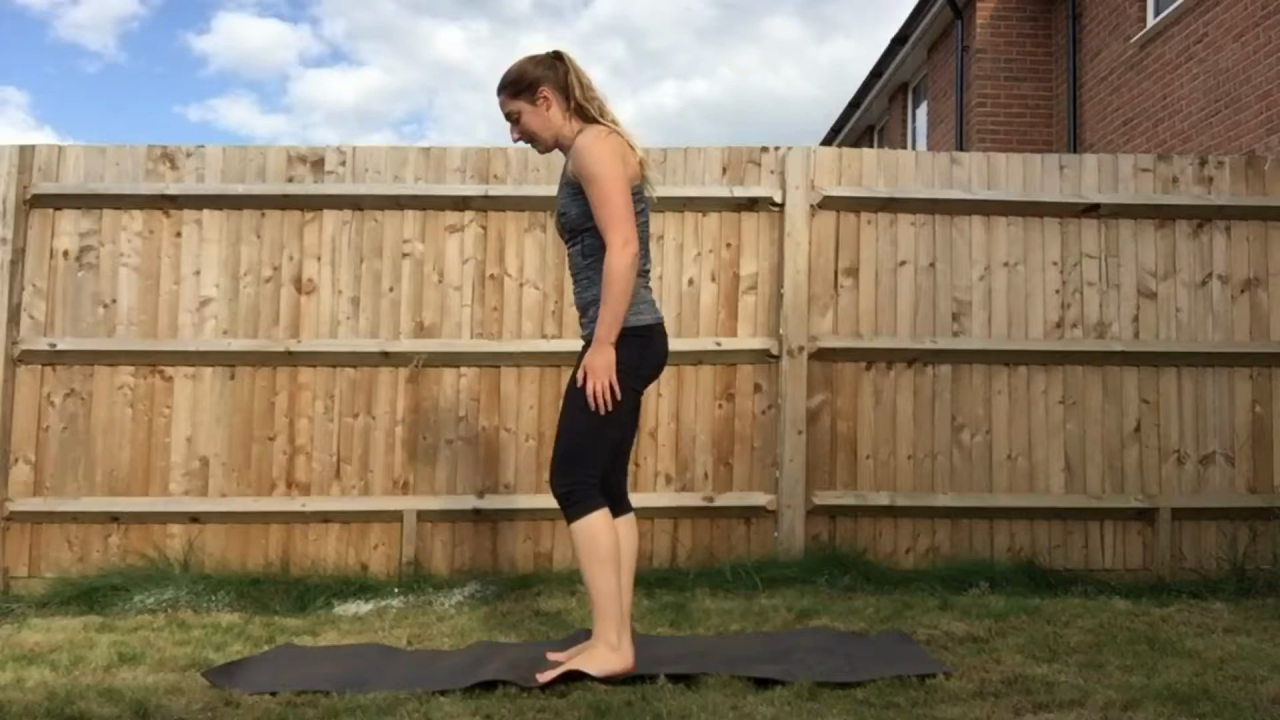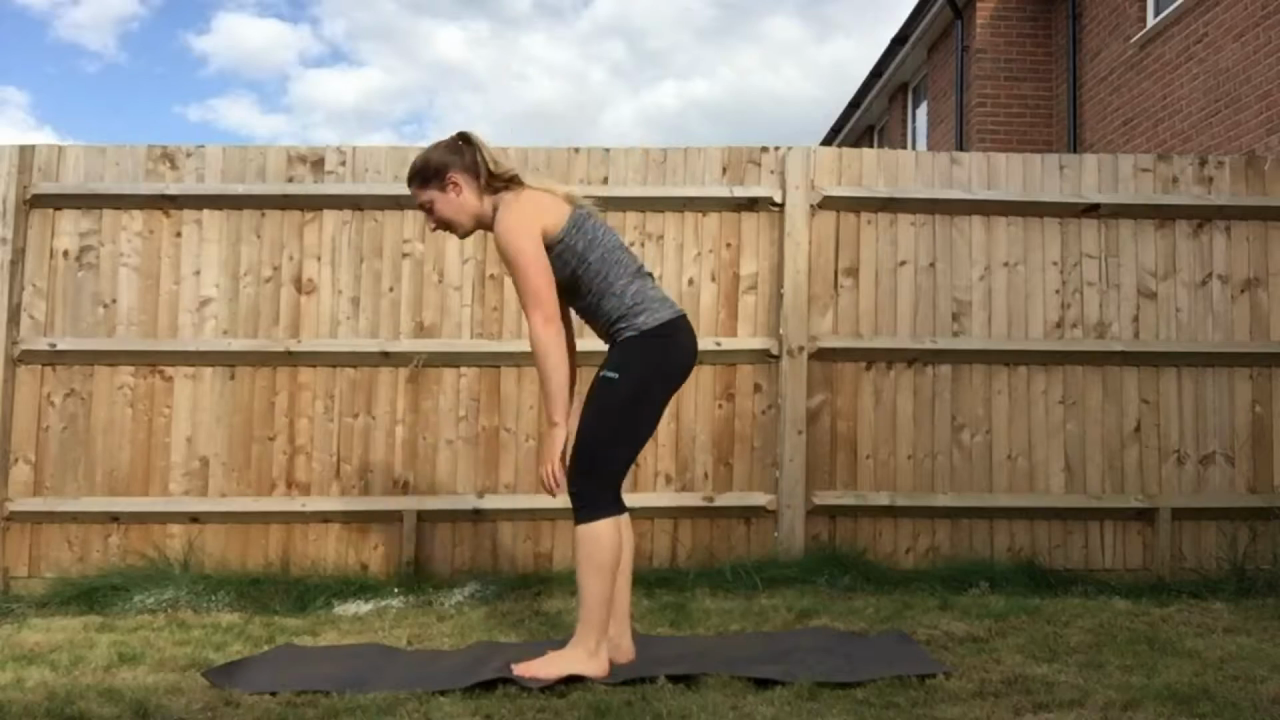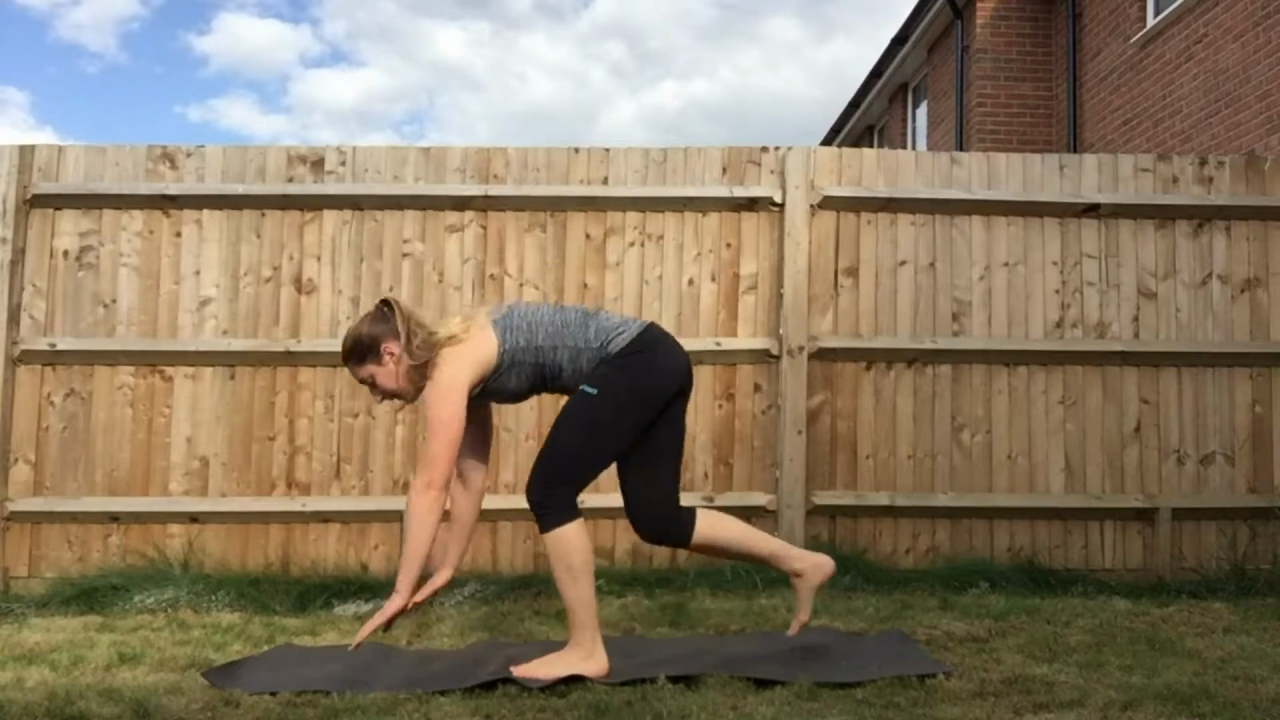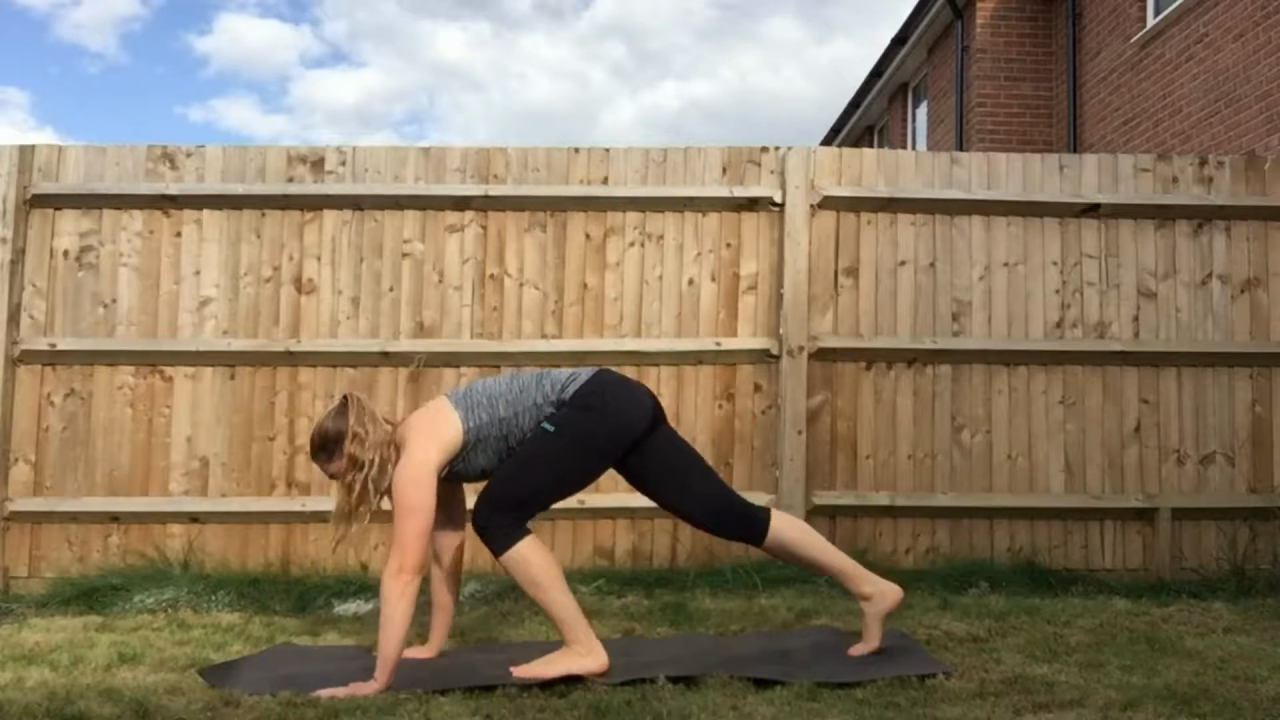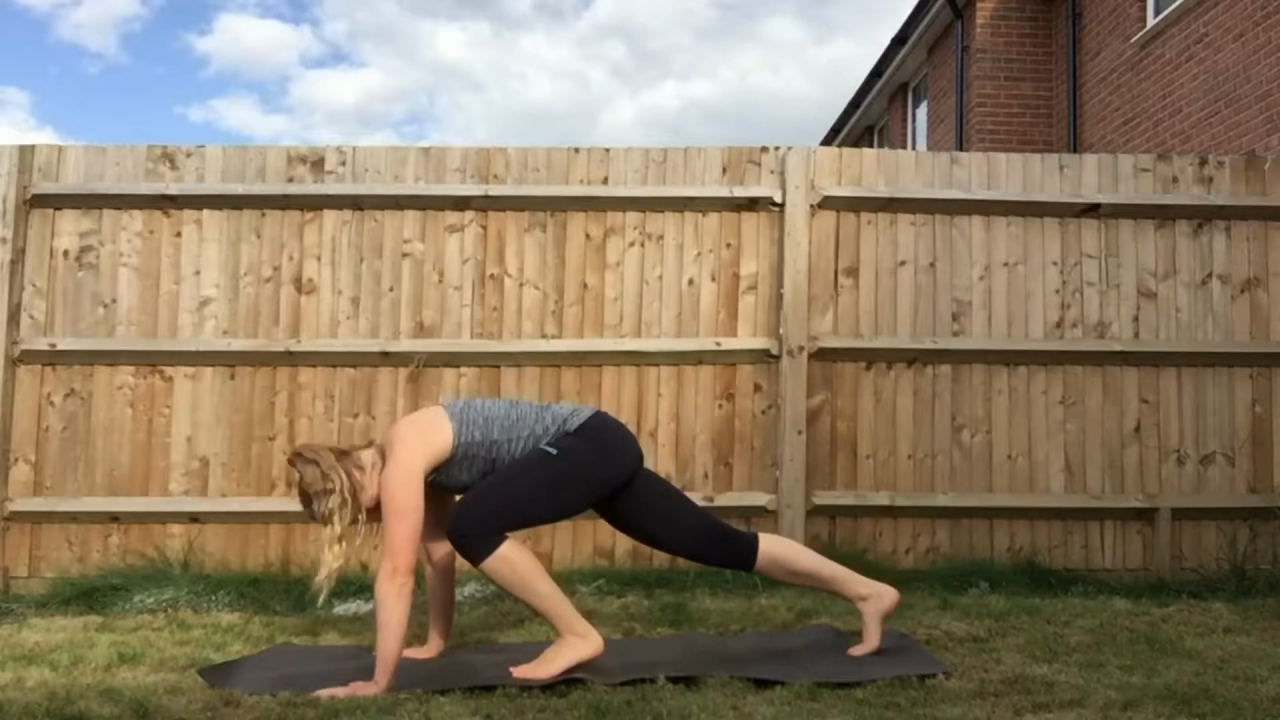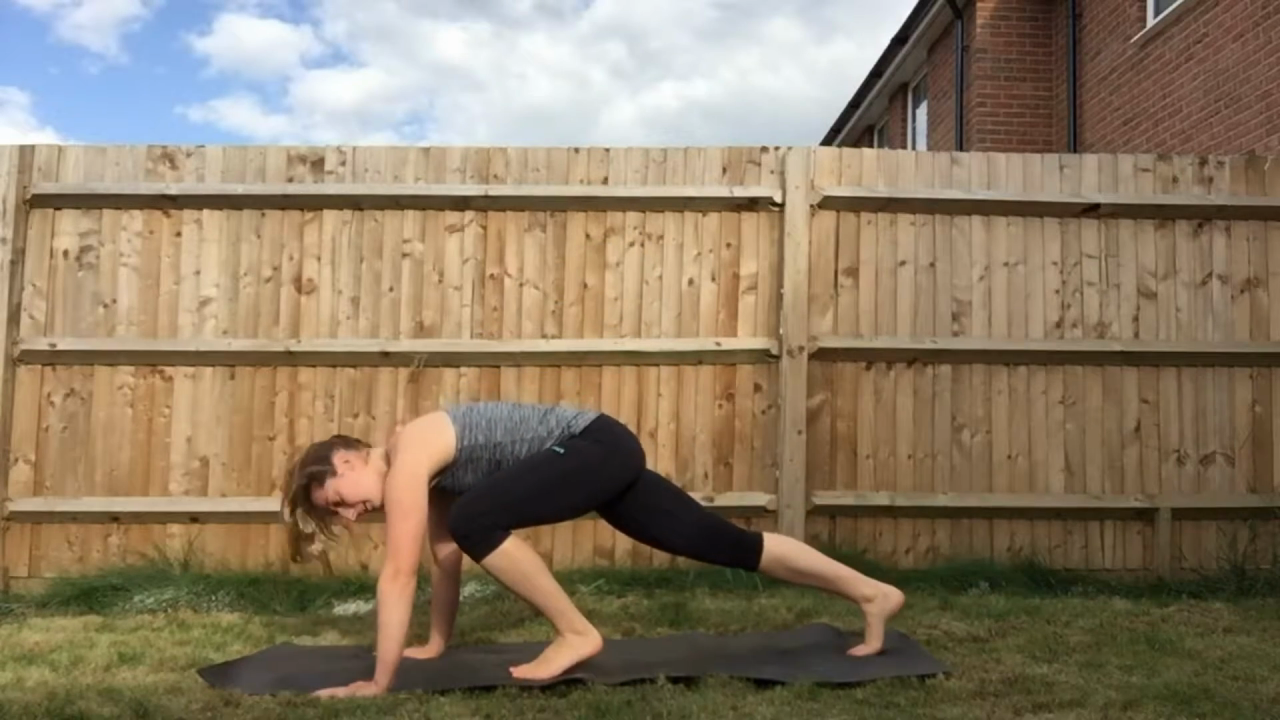
dt=0.4s
person 1, frame 1
left shoulder: (594, 146)
right shoulder: (588, 152)
left elbow: (622, 252)
left wrist: (602, 347)
left hip: (625, 340)
right hip: (623, 340)
left knee: (574, 479)
right knee: (605, 487)
left ankle: (609, 645)
right ankle: (616, 639)
person 1, frame 2
left shoulder: (513, 217)
right shoulder: (524, 209)
left elbow: (546, 328)
right elbow: (556, 330)
left wrist: (558, 424)
right wrist: (559, 422)
left hip: (649, 339)
right hip: (658, 337)
left knee: (590, 479)
right knee: (600, 482)
left ankle: (589, 648)
right ankle: (612, 637)
person 1, frame 3
left shoulder: (449, 367)
right shoulder: (458, 360)
left elbow: (429, 486)
right elbow: (469, 476)
left wrist: (402, 591)
right wrist: (446, 567)
left hip: (630, 363)
right hip: (654, 358)
left knee: (550, 492)
right knee: (658, 522)
left ankle: (585, 651)
right ankle: (800, 563)
person 1, frame 4
left shoulder: (413, 456)
right shoulder: (431, 446)
left elbow: (404, 570)
right elbow: (446, 548)
left wrist: (380, 678)
right wrist: (434, 641)
left hip: (597, 405)
right hip: (620, 403)
left knee: (498, 517)
right knee: (727, 513)
left ankle: (582, 647)
right ankle: (871, 589)
person 1, frame 5
left shoulder: (401, 457)
right shoulder: (421, 465)
left elbow: (396, 573)
right elbow: (440, 553)
left wrist: (378, 680)
right wrist: (433, 642)
left hip: (591, 443)
right hip: (600, 449)
left knee: (476, 522)
right knee: (716, 542)
left ankle: (576, 635)
right ankle: (866, 593)
person 1, frame 6
left shoulder: (404, 459)
right shoulder: (428, 466)
left elbow: (397, 575)
right elbow: (446, 554)
left wrist: (379, 681)
right wrist: (437, 644)
left hip: (596, 446)
right hip: (603, 459)
left knee: (478, 519)
right knee: (723, 542)
left ankle: (575, 634)
right ankle: (873, 594)
